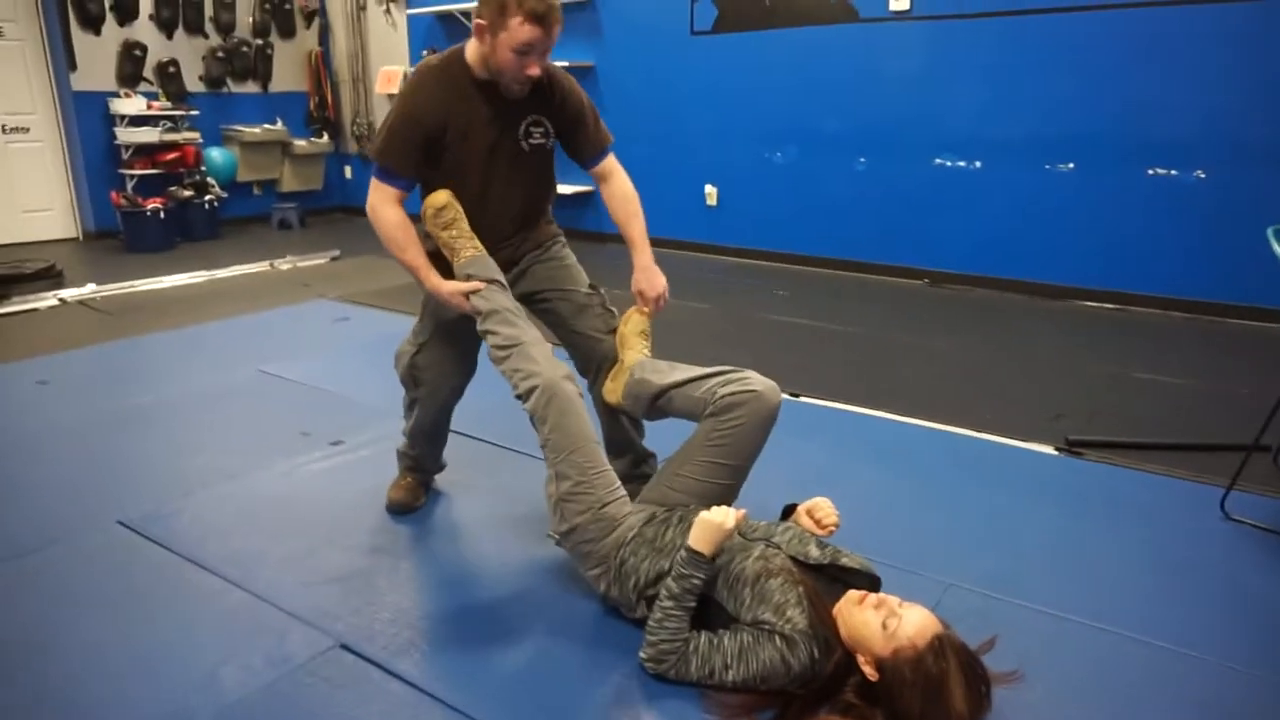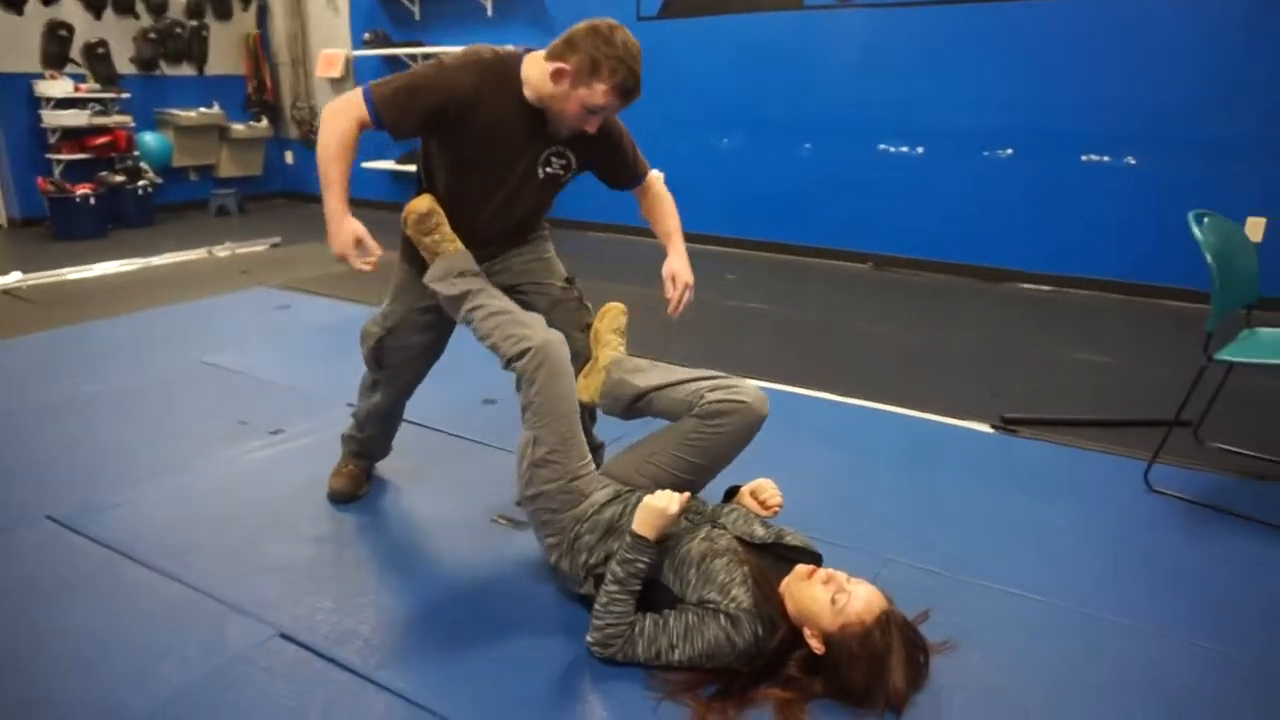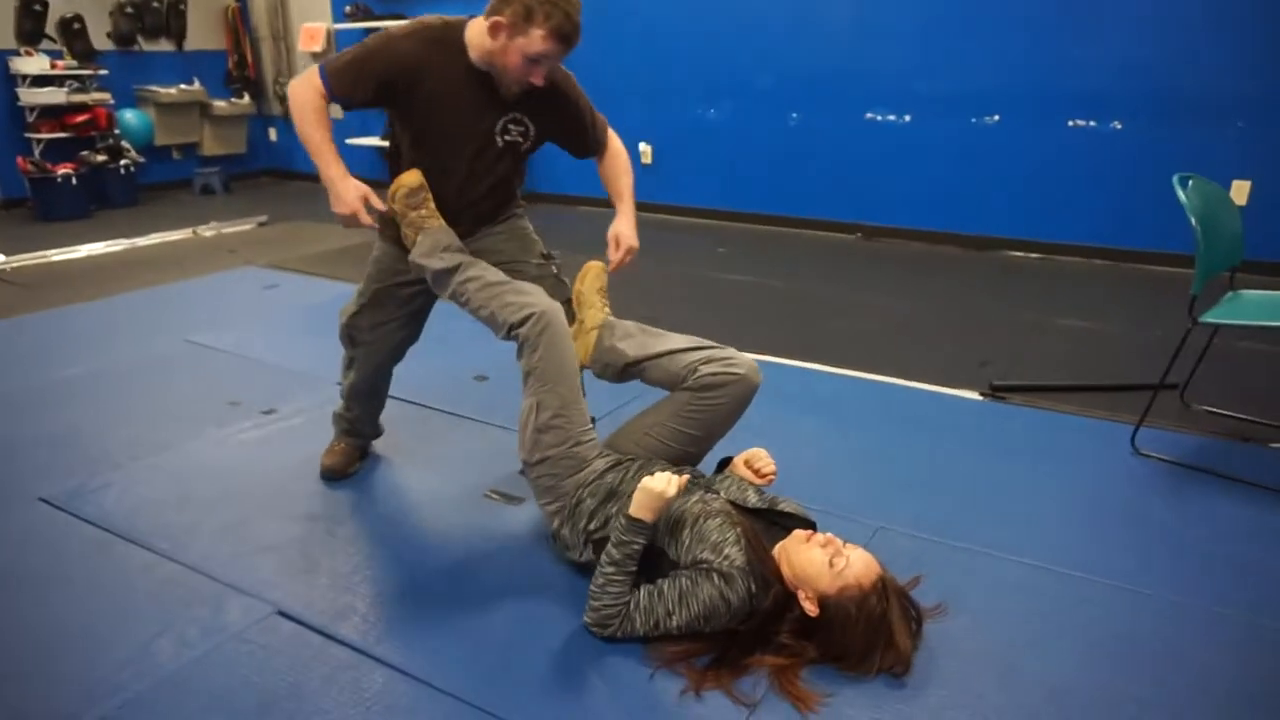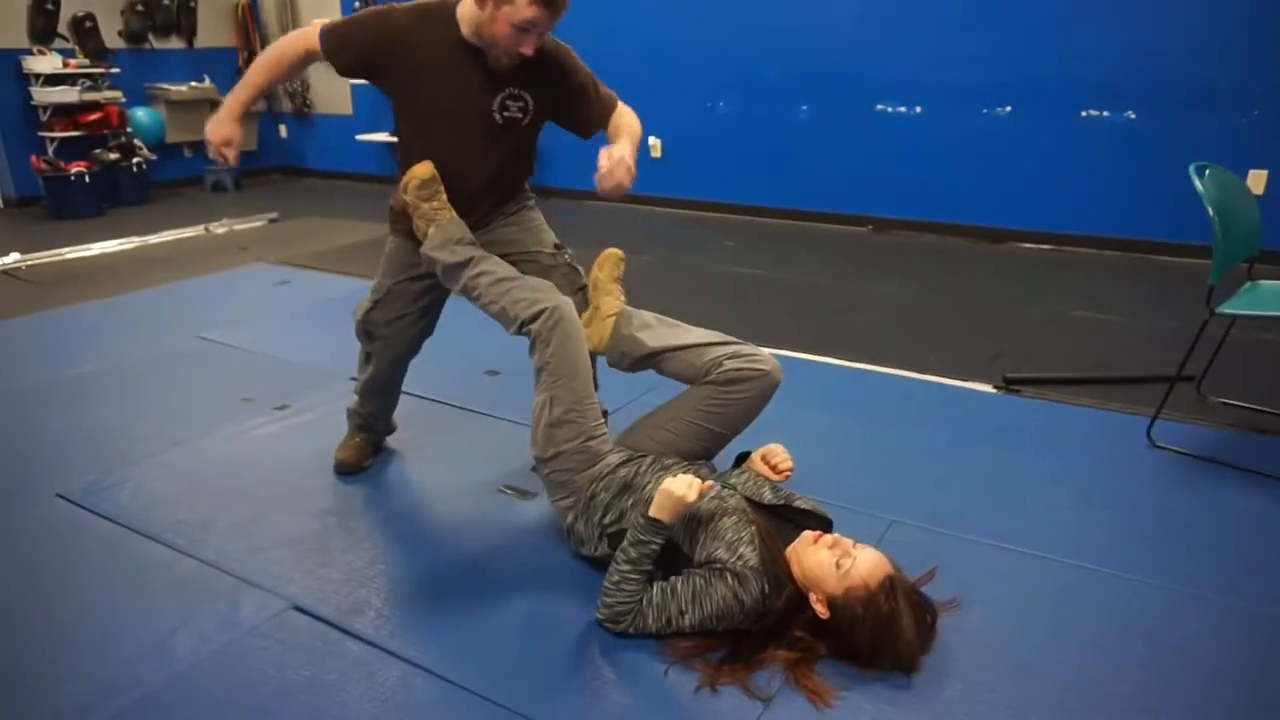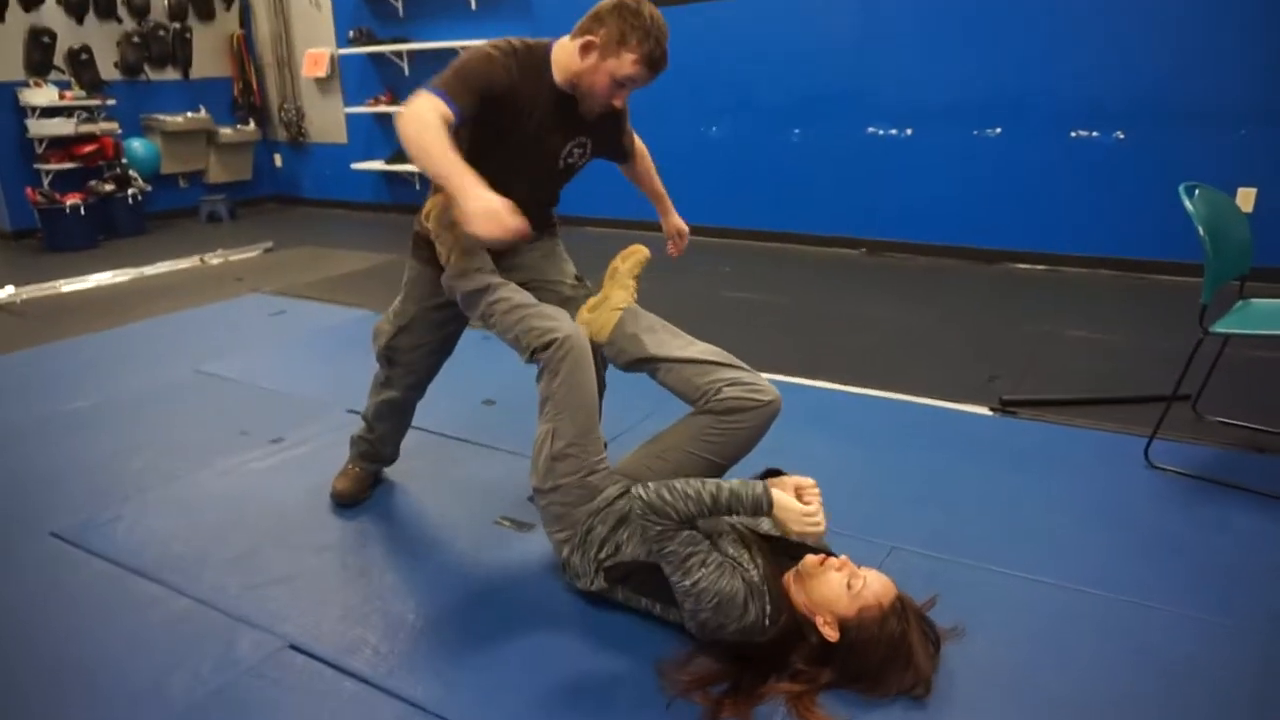
dt=0.4s
person 1, frame 1
left shoulder: (790, 652)
right shoulder: (854, 578)
left elbow: (662, 657)
left wrist: (696, 555)
right wrist: (798, 517)
left hip: (624, 552)
right hip: (672, 520)
left knee: (552, 388)
right knee: (753, 396)
left ankle: (472, 261)
right ankle: (636, 378)
person 1, frame 2
left shoulder: (737, 630)
right shoulder: (795, 559)
left elbow: (608, 638)
left wrist: (641, 537)
right wrist: (742, 500)
left hip: (582, 530)
right hip: (627, 498)
left knee: (542, 348)
right knee: (741, 403)
left ankle: (450, 263)
right ankle: (611, 376)
person 1, frame 3
left shoulder: (731, 589)
right shoulder: (788, 525)
left elbow: (606, 616)
left wrist: (638, 519)
right wrist: (734, 471)
left hip: (583, 497)
right hip: (634, 468)
left knee: (541, 315)
right knee: (733, 374)
left ankle: (433, 243)
right ankle: (598, 338)
person 1, frame 4
left shoulder: (744, 590)
right shoulder: (804, 523)
left elbow: (619, 613)
left wrist: (656, 519)
right wrist: (753, 466)
left hip: (596, 494)
right hip: (643, 465)
left knee: (551, 313)
right knee: (755, 371)
left ankle: (444, 235)
right ankle: (614, 326)
person 1, frame 5
left shoulder: (739, 608)
right shoulder: (802, 558)
left elbow: (651, 504)
left wrist: (763, 497)
right wrist: (775, 489)
left hip: (589, 528)
right hip: (622, 498)
left knee: (561, 338)
right knee: (754, 399)
left ankle: (467, 270)
right ankle: (616, 321)
person 2, frame 1
left shoulder: (556, 89)
right shoulder: (429, 92)
left elbow: (608, 174)
right elbow: (383, 202)
left wrist: (643, 261)
right wrist: (432, 281)
left hip: (538, 249)
left knee: (609, 354)
right knee: (433, 379)
left ankle: (631, 475)
right ankle: (417, 468)
person 2, frame 2
left shoulder: (596, 125)
right shoulder: (465, 80)
left elbow: (647, 185)
right elbow: (342, 113)
left wrist: (676, 251)
right wrist: (337, 215)
left hip: (518, 246)
left knee: (578, 353)
right knee: (393, 360)
right ankle: (359, 454)
person 2, frame 3
left shoulder: (552, 88)
right shoulder: (413, 49)
left elbow: (607, 145)
right elbow: (306, 87)
left wrist: (624, 214)
right wrist: (335, 178)
left hip: (494, 224)
right knee: (369, 338)
right ankle: (353, 433)
person 2, frame 4
left shoulder: (550, 60)
left elbow: (620, 114)
right elbow: (304, 44)
left wrist: (623, 148)
right wrist: (232, 111)
left hip: (506, 215)
right knee: (385, 338)
right ankle: (367, 430)
person 2, frame 5
left shoulder: (605, 108)
right shoulder: (497, 67)
left elbow: (627, 150)
right elbow: (418, 118)
left wrist: (666, 211)
right wrist: (471, 192)
left hip: (528, 241)
right hip: (449, 239)
right knee: (405, 363)
right ankle: (367, 458)
